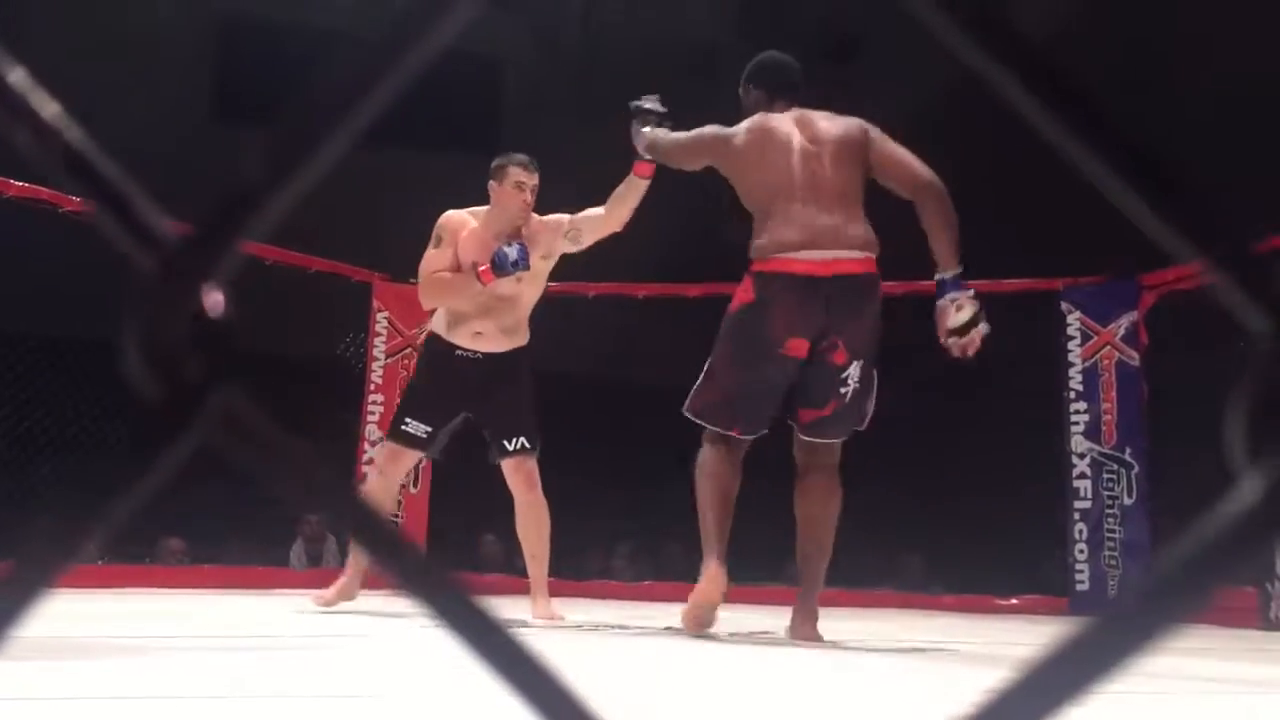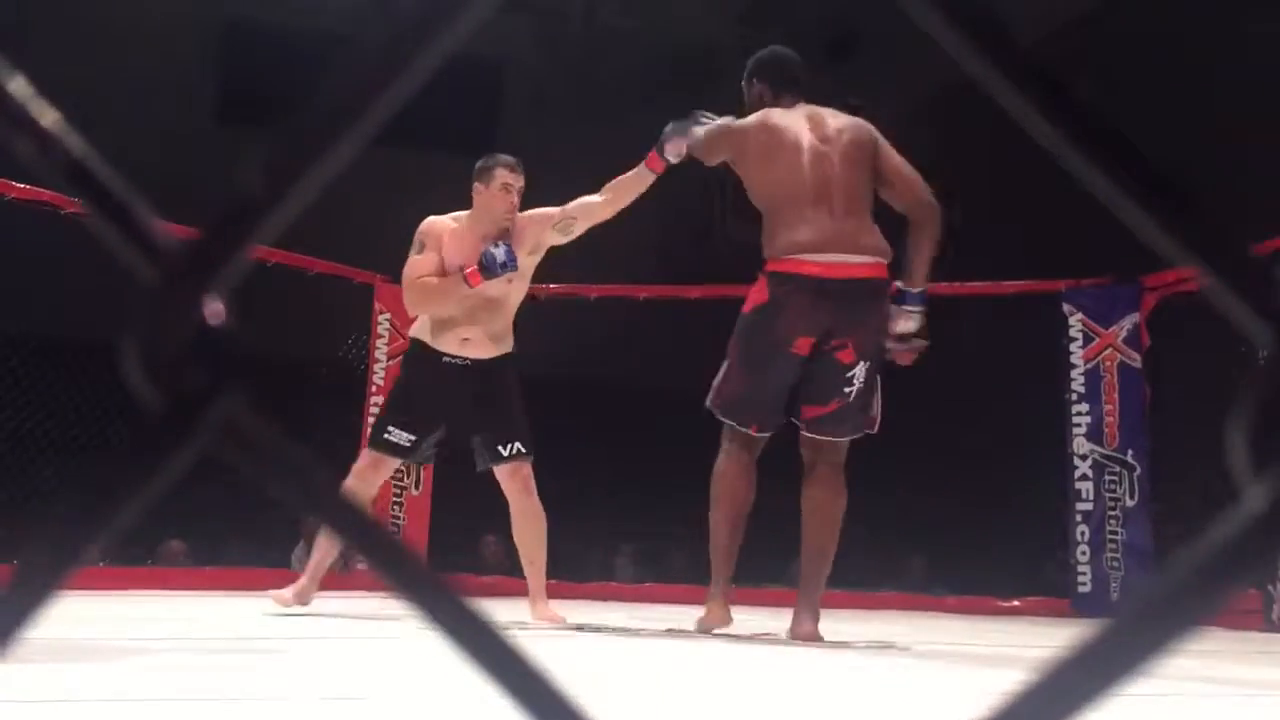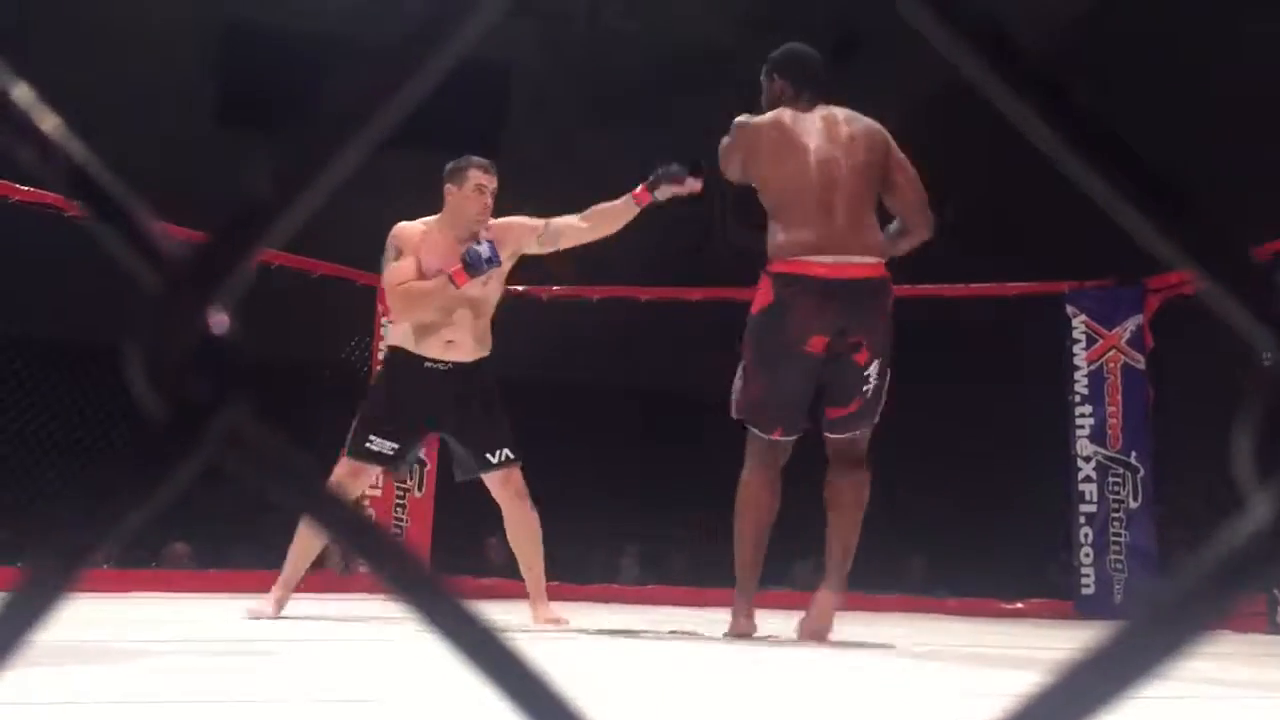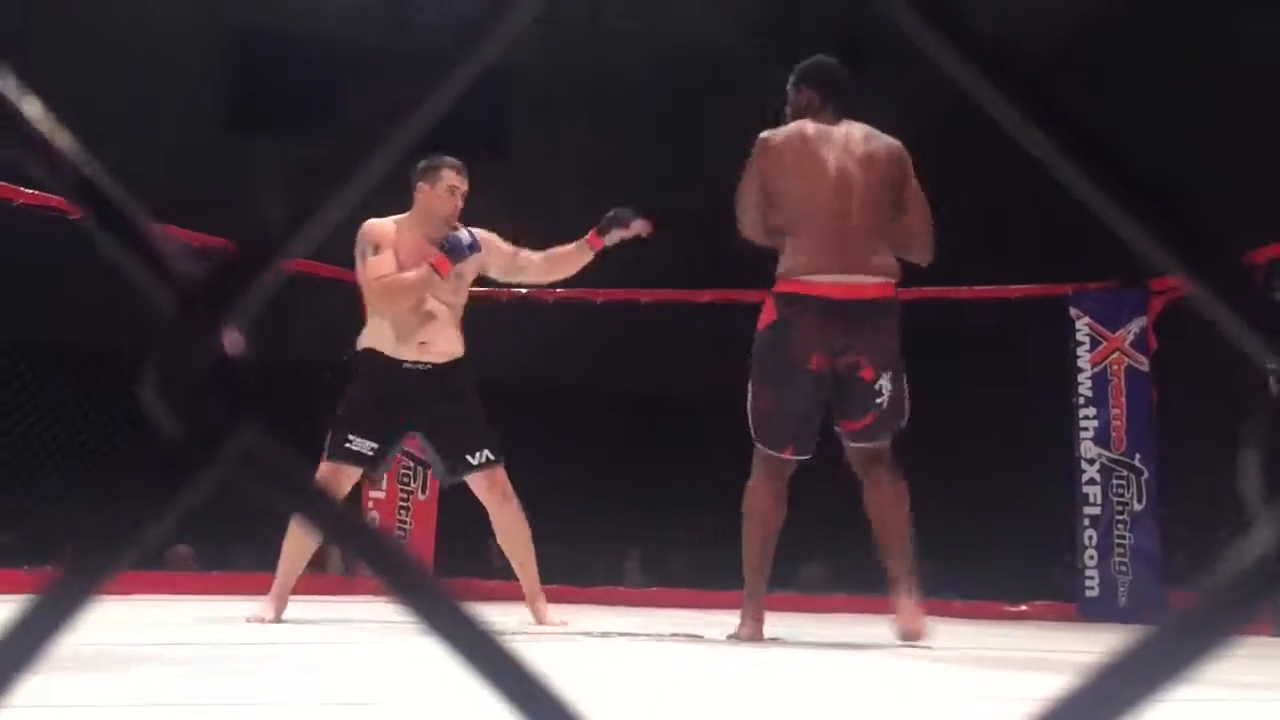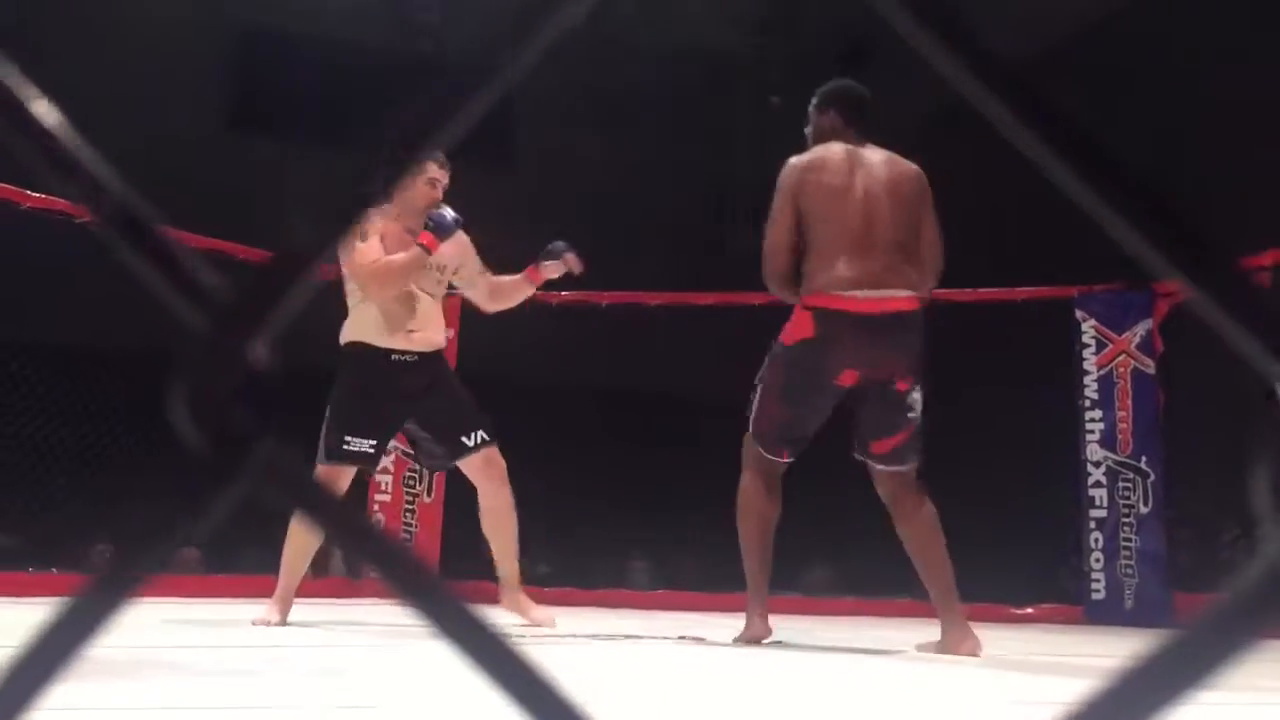
dt=0.1s
person 1, frame 1
left shoulder: (731, 139)
right shoulder: (852, 130)
left elbow: (660, 145)
right elbow: (931, 192)
left wrist: (644, 130)
right wrist: (952, 284)
left hip: (779, 286)
right hip: (855, 286)
left knee: (722, 440)
right knee: (820, 460)
left ankle: (713, 566)
right ankle: (805, 613)
person 1, frame 2
left shoulder: (742, 131)
right shoulder: (858, 130)
left elbow: (693, 143)
right elbow: (924, 209)
left wrist: (707, 128)
right wrist: (909, 297)
left hip: (791, 286)
right hip: (862, 290)
left knee: (741, 439)
right knee: (825, 456)
left ankle: (719, 596)
right ankle: (807, 611)
person 1, frame 3
left shoulder: (754, 129)
right shoulder: (869, 131)
left elbow: (732, 169)
right elbow: (920, 222)
left hip: (795, 289)
right hip: (866, 291)
left knee: (765, 452)
right knee: (847, 451)
left ankle: (743, 610)
right ankle: (830, 591)
person 1, frame 4
left shoulder: (774, 143)
right shoulder: (888, 150)
left elbow: (752, 227)
right elbow: (920, 248)
left hip: (799, 309)
right hip: (872, 309)
left knee: (772, 463)
right knee: (874, 457)
left ankle: (751, 615)
right ankle: (906, 596)
person 1, frame 5
left shoulder: (803, 168)
right shoulder: (911, 176)
left elbow: (776, 264)
right elbow: (929, 271)
left hip: (828, 321)
right hip: (898, 325)
left knee: (762, 460)
right knee: (899, 484)
left ankle: (757, 612)
right ankle: (956, 625)
person 2, frame 1
left shoulder: (550, 233)
right shoulder: (453, 225)
left elbow: (610, 218)
right elbow: (428, 294)
left wrist: (643, 166)
right wrist: (489, 272)
left hip: (504, 367)
right hip: (444, 359)
left knee: (523, 476)
right knee: (390, 463)
left ankle: (540, 595)
right ankle: (354, 574)
person 2, frame 2
left shoulder: (535, 230)
right shoulder: (436, 230)
left elbow: (601, 204)
right elbow: (414, 300)
left wrist: (658, 160)
right wrist: (476, 276)
left hip: (490, 373)
right hip: (429, 365)
left knee: (519, 482)
right knee: (369, 470)
left ankle: (539, 598)
right ankle: (308, 580)
person 2, frame 3
left shoulder: (506, 236)
right shoulder: (408, 235)
left elbow: (582, 226)
right elbow: (399, 305)
left wrist: (645, 193)
right wrist: (460, 274)
left hip: (471, 377)
right hip: (409, 373)
left knee: (512, 488)
right knee: (349, 477)
left ankle: (541, 601)
right ankle: (282, 590)
person 2, frame 4
left shoulder: (476, 243)
right shoulder: (378, 233)
left elbow: (541, 269)
right elbow: (382, 301)
left wrist: (598, 239)
right wrist: (442, 262)
left hip: (445, 378)
right hip: (383, 374)
left knee: (496, 488)
right knee: (331, 480)
left ankle: (536, 600)
right ankle: (277, 595)
person 2, frame 5
left shoulder: (452, 237)
right shoulder: (361, 224)
left elbow: (492, 297)
right elbow: (376, 284)
left wrist: (541, 274)
right wrist: (428, 241)
left hip: (429, 368)
right hip: (369, 365)
left knee: (492, 472)
right knee: (330, 480)
left ankle: (512, 590)
right ankle: (281, 598)
